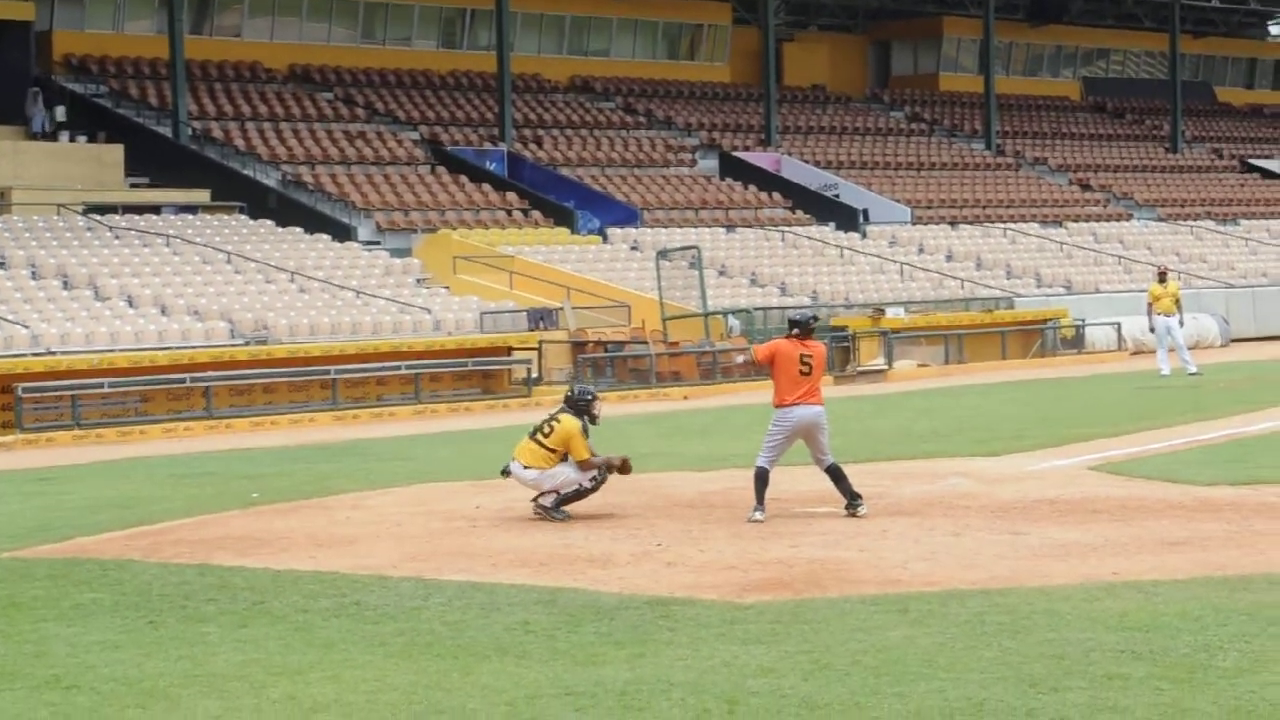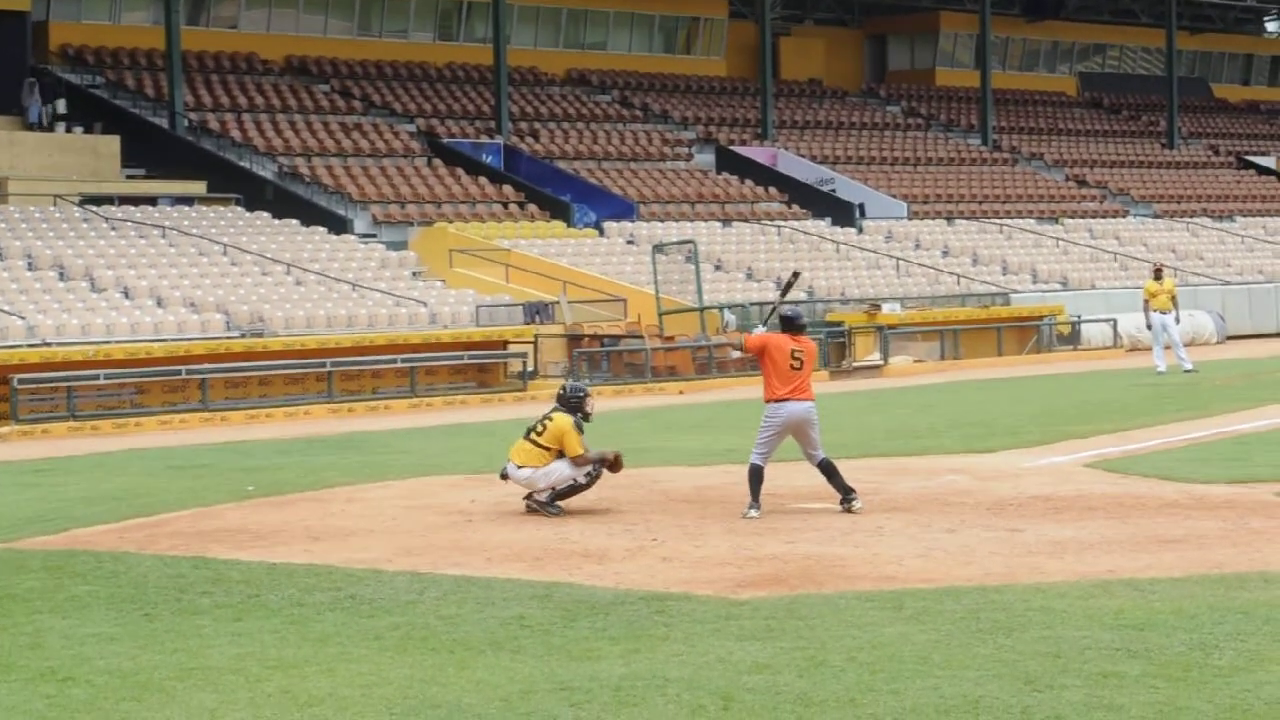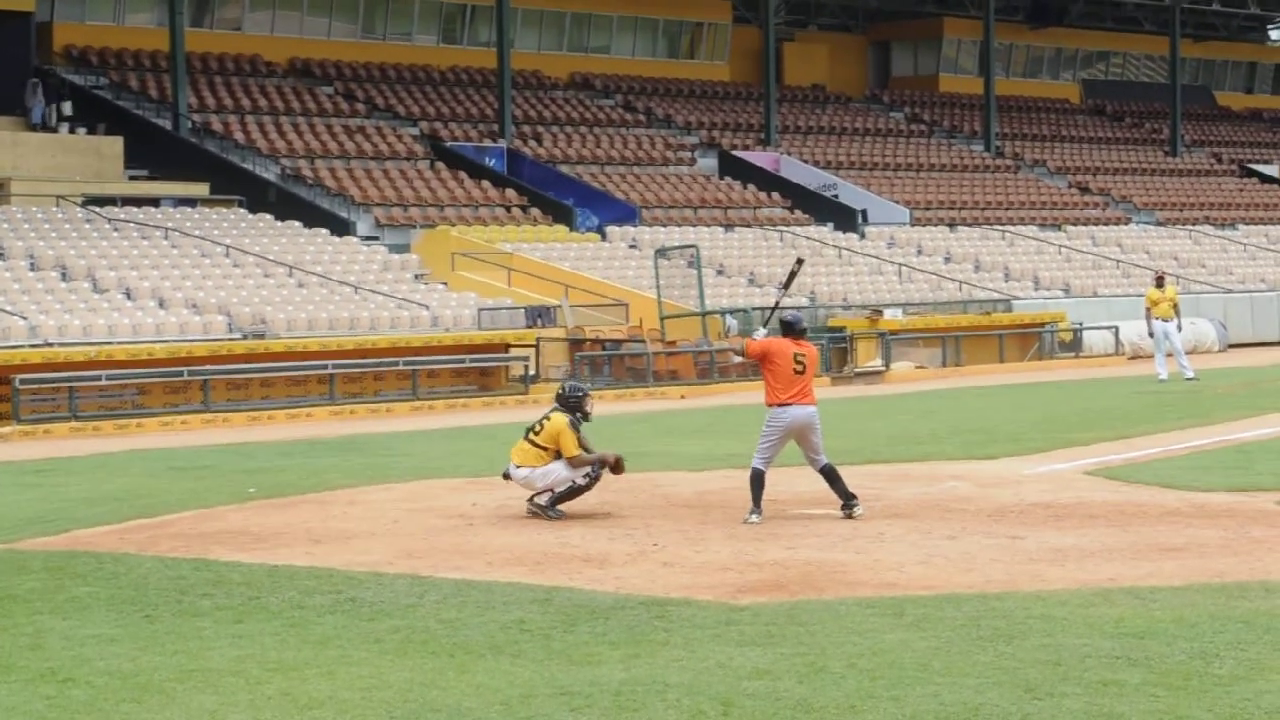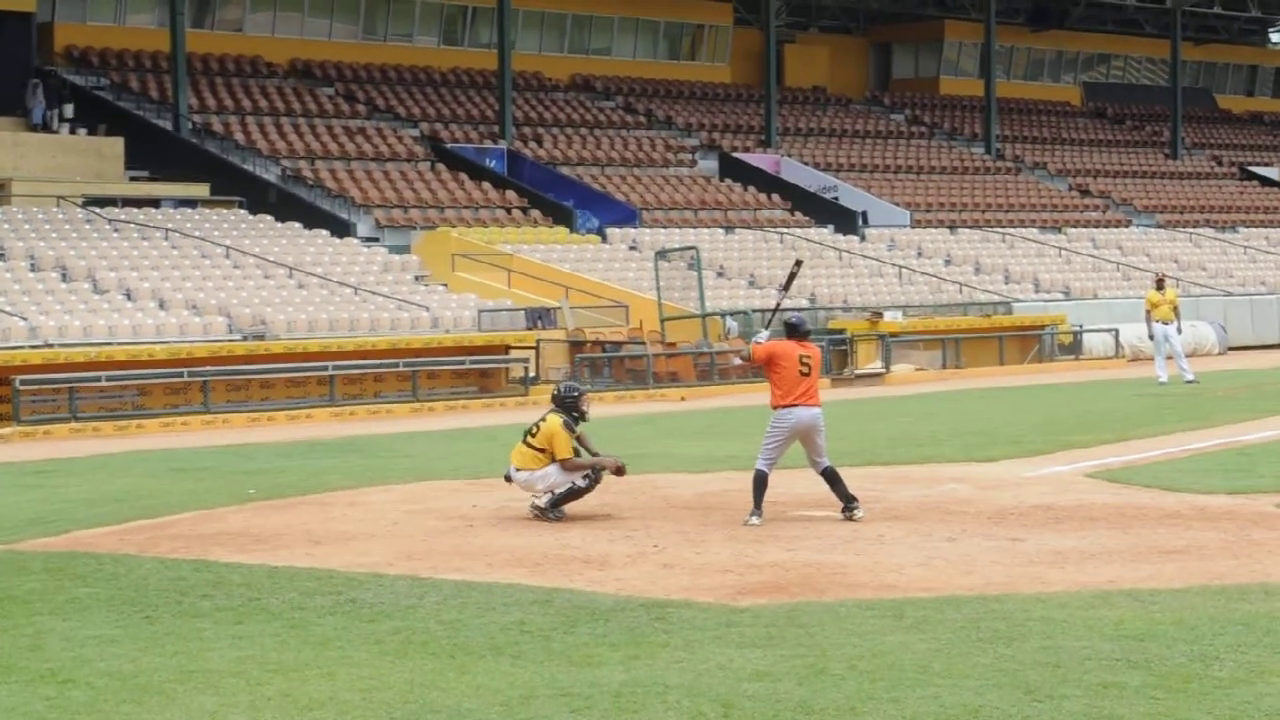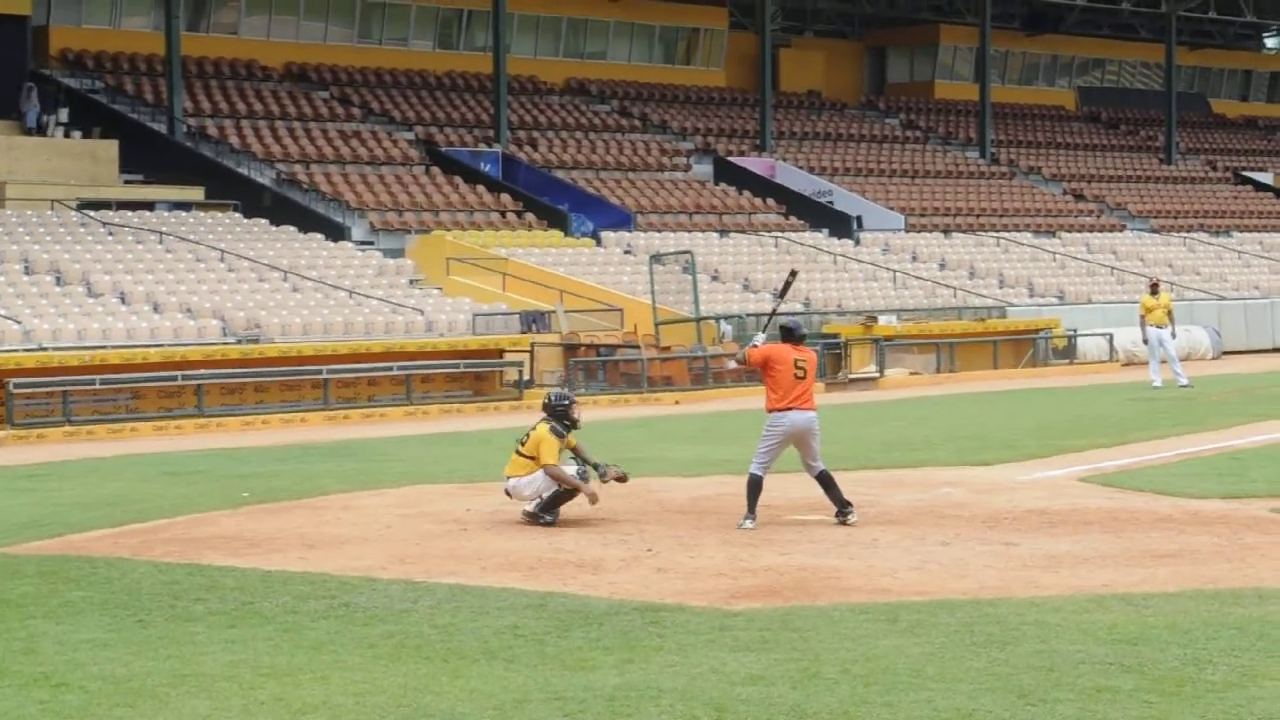
dt=0.2s
person 1, frame 1
left shoulder: (778, 347)
right shoulder: (820, 349)
left elbow: (748, 359)
left wrist: (763, 349)
left hip: (787, 414)
right hip: (816, 412)
left knee: (764, 461)
right knee: (825, 460)
left ankle: (759, 509)
right ankle: (855, 503)
person 1, frame 2
left shoulder: (770, 340)
right shoulder: (811, 346)
left elbow: (739, 344)
left wrist: (758, 334)
left hip: (779, 409)
right hip: (806, 408)
left knee: (758, 457)
right knee: (817, 456)
left ankle: (754, 506)
right ankle: (850, 497)
person 1, frame 3
left shoulder: (771, 345)
right shoulder: (812, 350)
left elbow: (740, 349)
left wrist: (756, 338)
left hip: (782, 413)
right hip: (809, 412)
left knee: (759, 462)
right knee: (819, 461)
left ankle: (755, 511)
right ankle: (851, 503)
person 1, frame 4
left shoulder: (776, 347)
right shoulder: (816, 351)
left elbow: (745, 356)
left wrist: (758, 341)
left hip: (787, 415)
right hip: (814, 413)
left knee: (764, 463)
right knee: (821, 463)
left ankle: (756, 513)
right ankle: (852, 506)
person 1, frame 5
left shoulder: (772, 351)
right shoulder: (811, 356)
left elbow: (741, 358)
left wrist: (756, 344)
left hip: (782, 418)
right hip: (809, 417)
left knee: (758, 467)
right knee: (816, 467)
left ankle: (750, 517)
right ankle: (846, 510)
